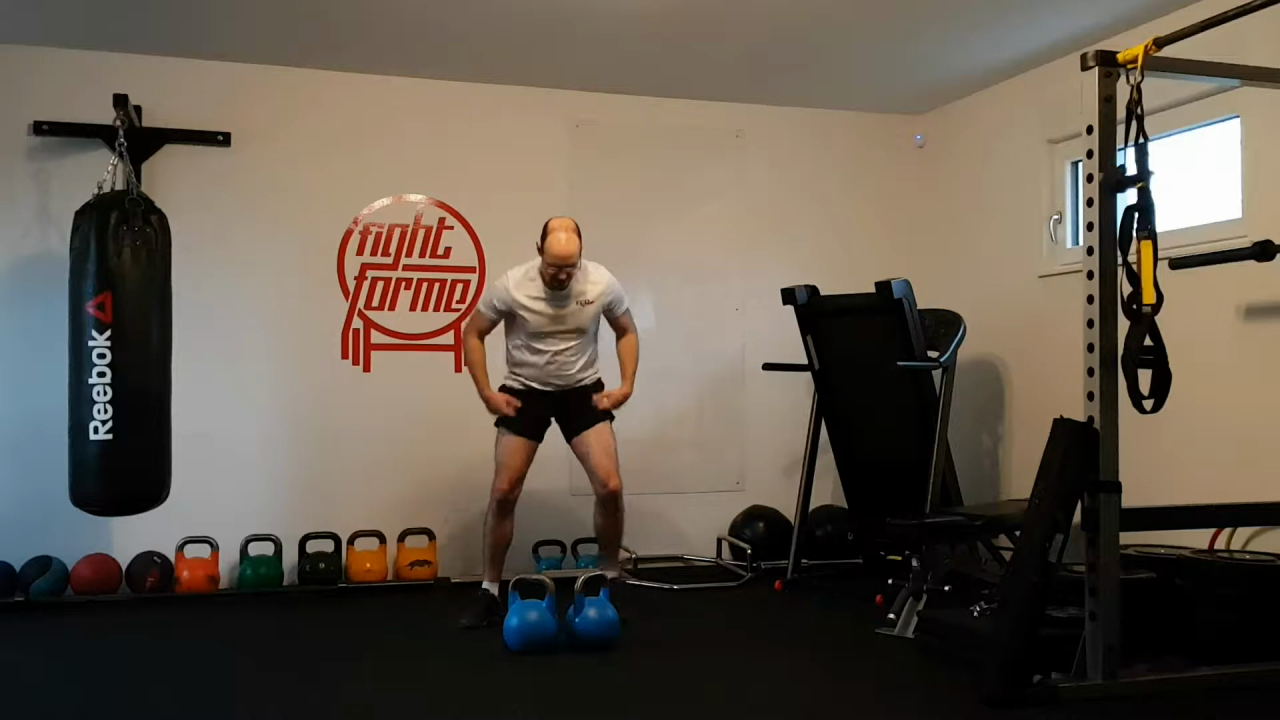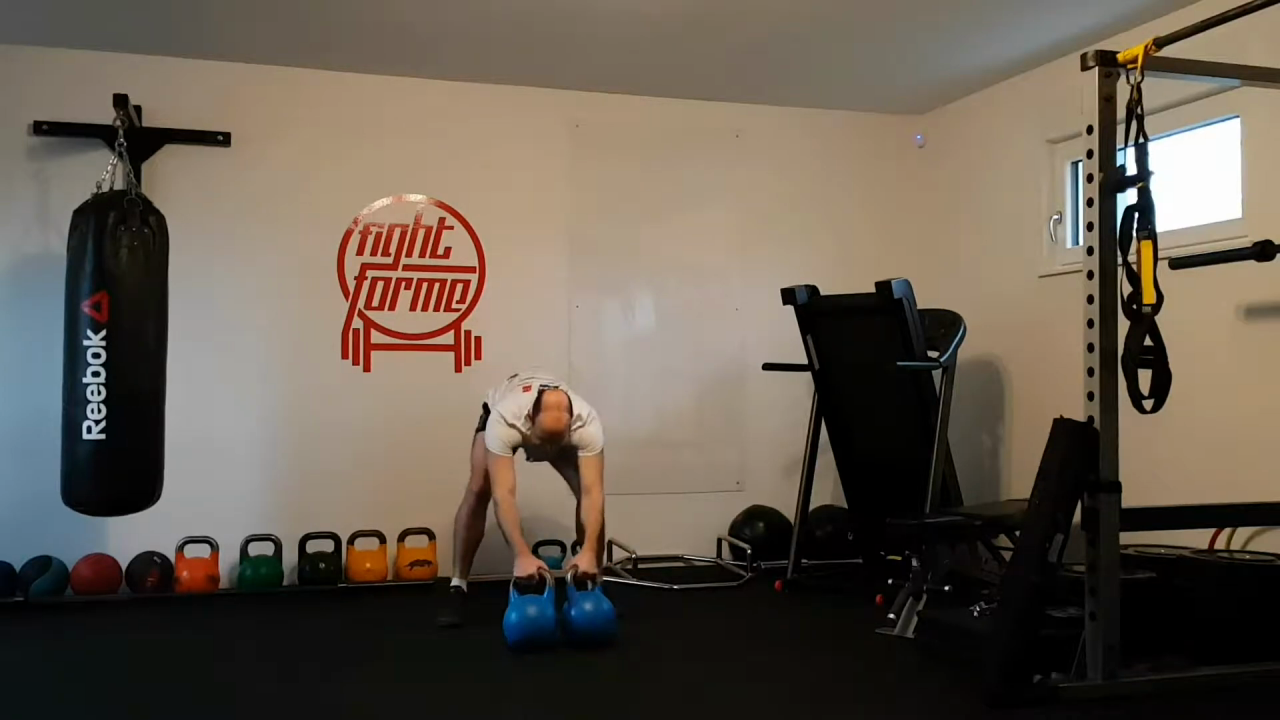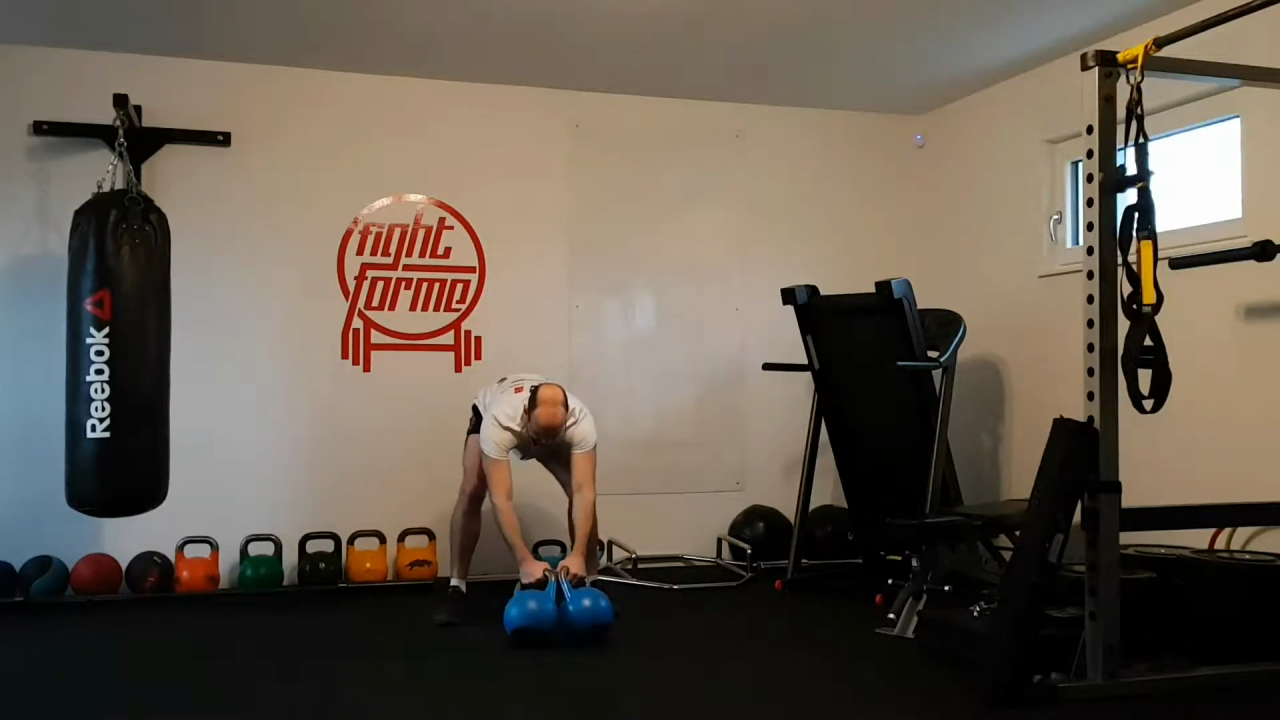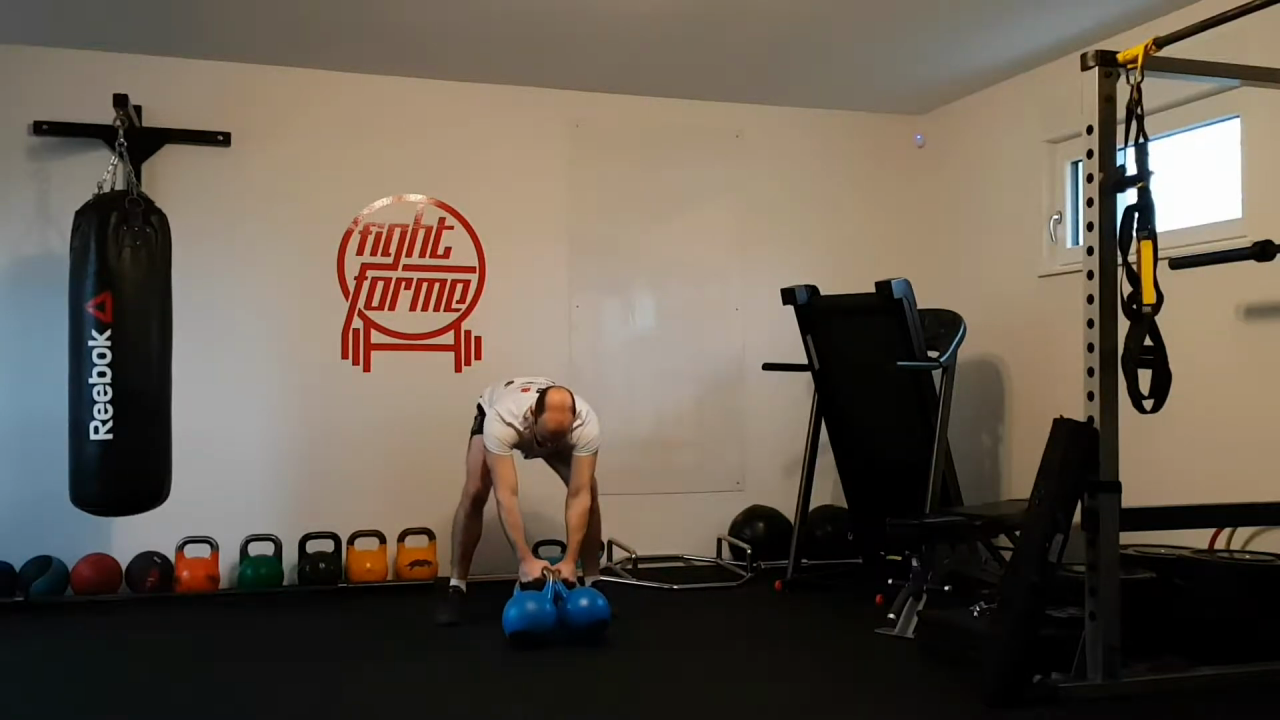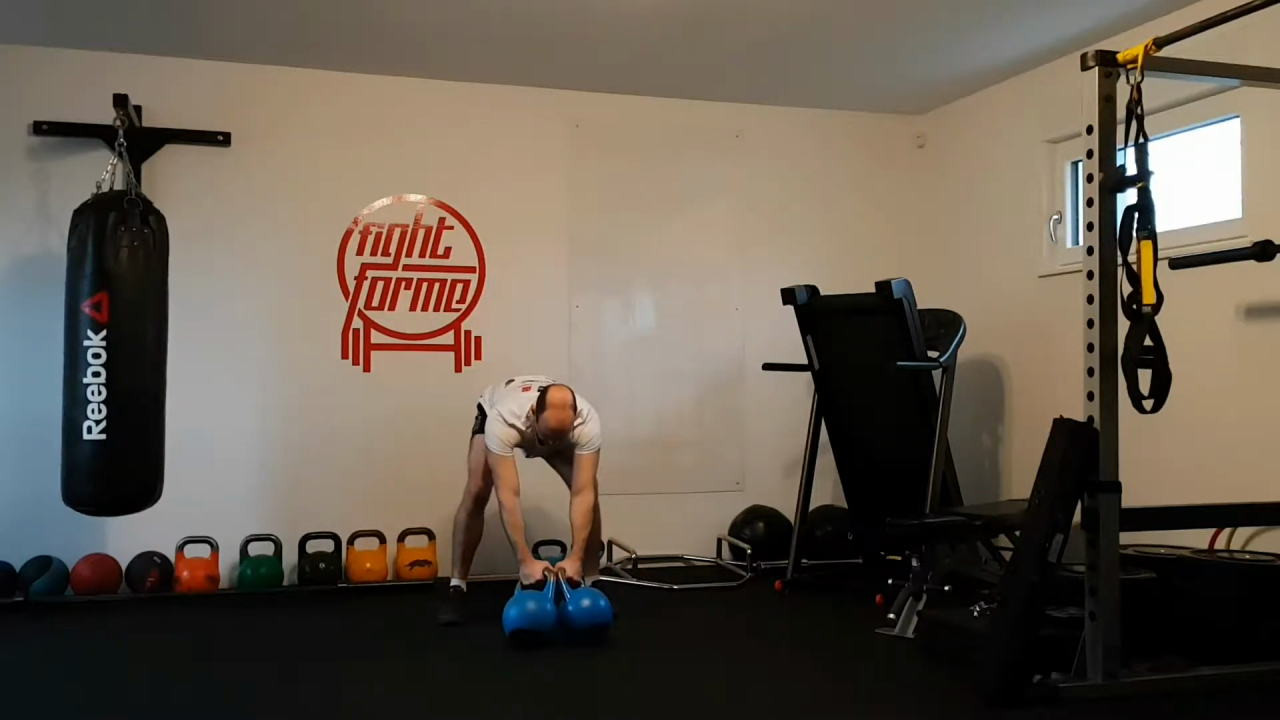
dt=0.7s
person 1, frame 1
left shoulder: (603, 283)
right shoulder: (511, 285)
left elbow: (627, 332)
right elbow: (472, 333)
left wrist: (626, 385)
right wrist: (486, 392)
left hip: (582, 392)
right hip: (526, 393)
left knee: (610, 487)
right knee: (504, 492)
left ankle: (610, 579)
right ankle: (490, 592)
person 1, frame 2
left shoulder: (587, 423)
right shoulder: (504, 421)
left elbow: (592, 492)
right elbow: (502, 494)
left wrist: (589, 551)
right wrist: (521, 554)
right hip: (499, 408)
left knee: (585, 490)
right knee: (478, 490)
right ankle: (457, 589)
person 1, frame 3
left shoulder: (581, 421)
right shoulder: (497, 423)
left elbow: (584, 491)
right elbow: (500, 499)
left wrist: (578, 554)
right wrist: (525, 560)
left knee: (579, 492)
right knee: (470, 493)
right ankle: (457, 589)
person 1, frame 4
left shoulder: (586, 424)
right shoulder: (500, 420)
left elbow: (579, 496)
right elbow: (505, 495)
left wrist: (570, 560)
right wrist: (525, 559)
left hip: (554, 425)
left knee: (590, 491)
right knee: (474, 494)
left ankle: (592, 583)
right ankle: (456, 588)
person 1, frame 5
left shoulder: (587, 422)
right shoulder: (502, 420)
left elbow: (582, 493)
right elbow: (507, 495)
left wrist: (575, 557)
right wrist: (526, 560)
left hip: (556, 424)
left knee: (590, 490)
right knee: (476, 493)
left ankle: (592, 584)
right ankle: (457, 588)
